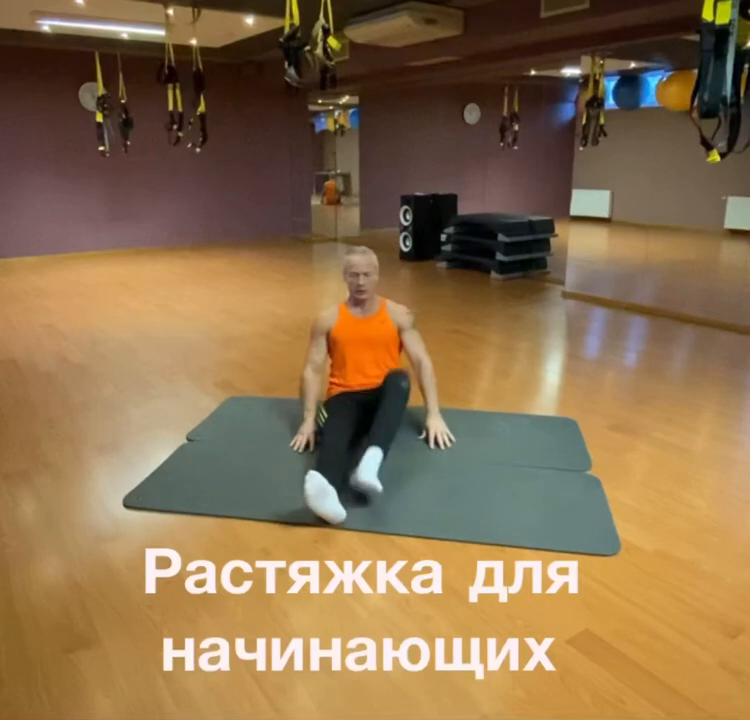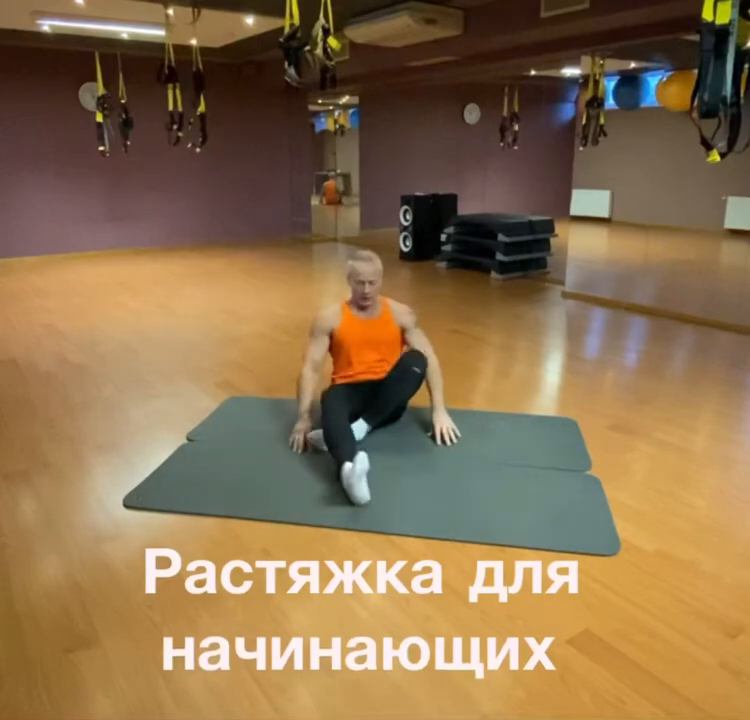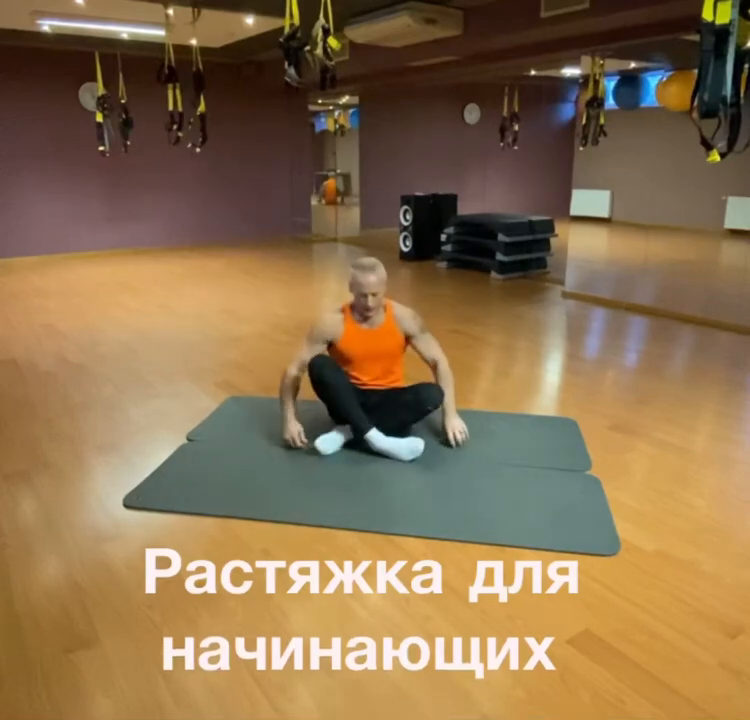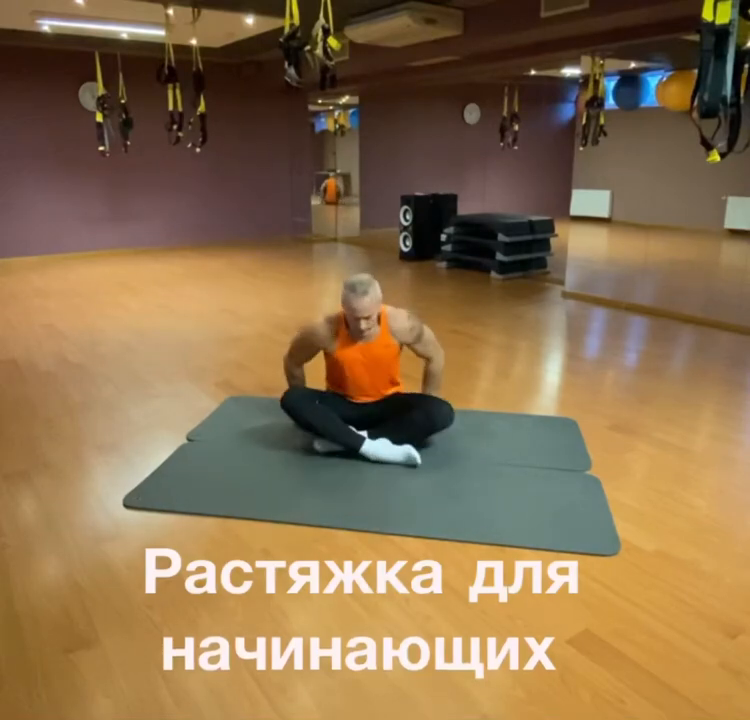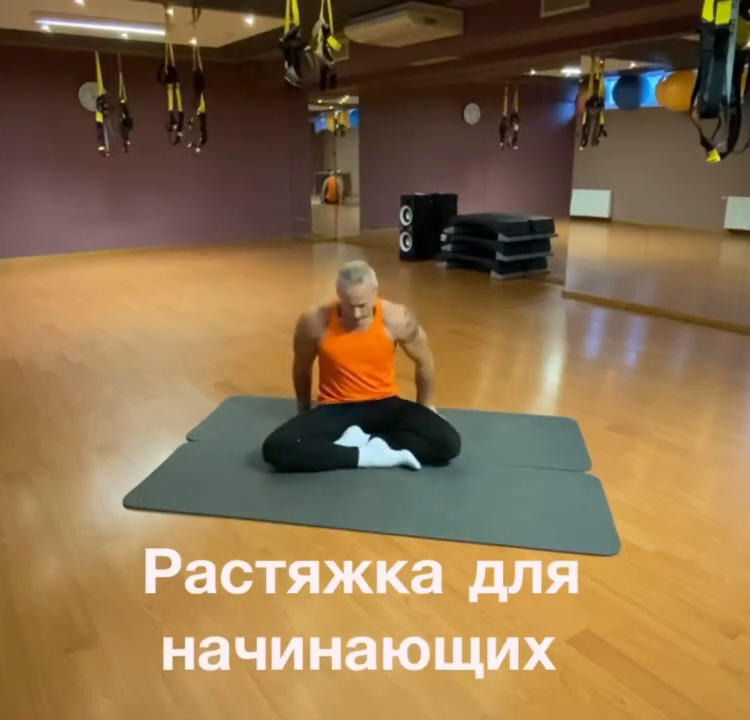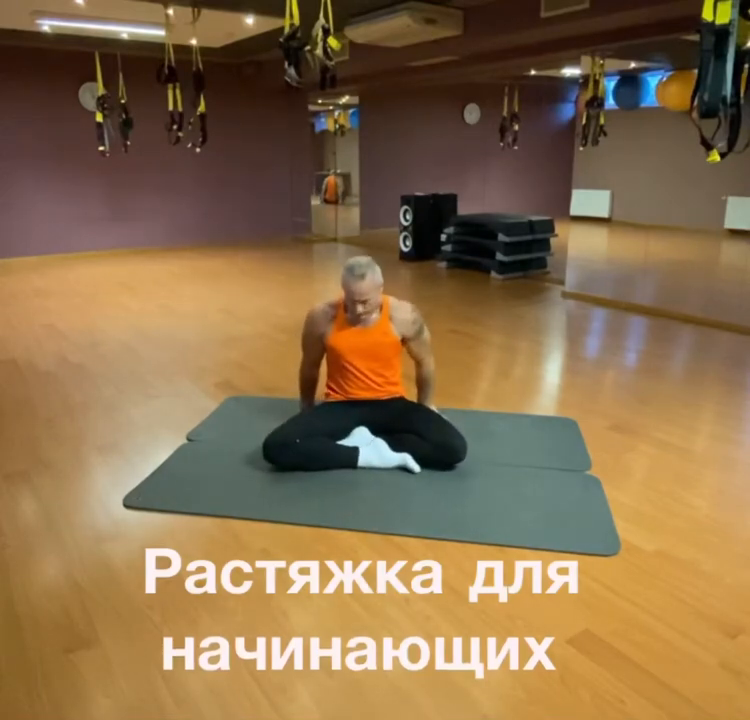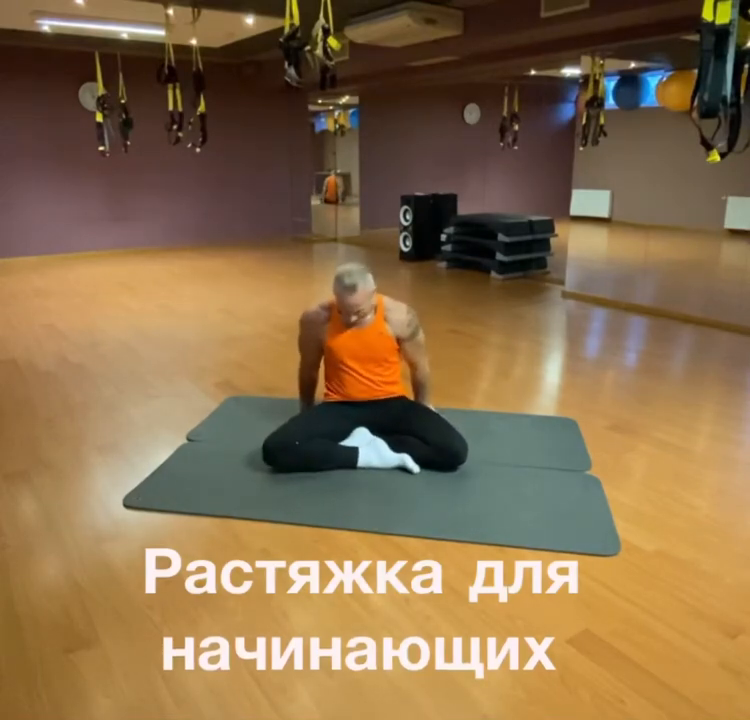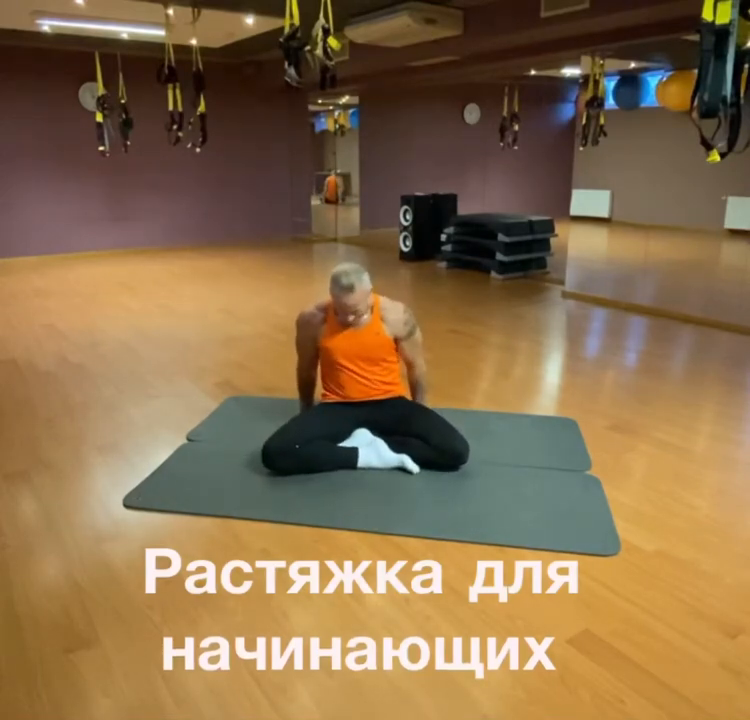
dt=0.5s
person 1, frame 1
left shoulder: (399, 315)
right shoulder: (328, 320)
left elbow: (422, 361)
right elbow: (312, 370)
left wrist: (434, 414)
right wrist: (308, 419)
left hip: (384, 392)
right hip: (345, 396)
left knee: (399, 378)
right knee: (334, 432)
left ankle: (370, 462)
right ankle: (325, 487)
person 1, frame 2
left shoulder: (400, 314)
right shoulder: (330, 318)
left elbow: (430, 359)
right elbow: (310, 367)
left wrist: (439, 410)
right wrist: (303, 417)
left hip: (389, 397)
right hip: (349, 392)
left knee: (415, 360)
right knee: (331, 398)
left ankle: (357, 427)
right ankle: (349, 468)
person 1, frame 3
left shoulder: (404, 318)
right shoulder: (332, 324)
left elbow: (439, 362)
right elbow: (294, 370)
left wrist: (450, 414)
right wrist: (290, 419)
left hip: (389, 400)
right hip: (349, 400)
left knee: (431, 395)
right knee: (319, 365)
left ankle: (350, 432)
right ankle: (375, 439)
person 1, frame 4
left shoulder: (401, 324)
right shoulder: (322, 331)
left elbow: (435, 357)
right elbow: (292, 363)
left wrist: (424, 406)
right wrist: (307, 409)
left hip: (388, 404)
right hip: (342, 405)
left knee: (442, 413)
right knee: (291, 400)
left ankle: (348, 439)
right ankle: (371, 447)
person 1, frame 5
left shoulder: (397, 319)
right shoulder: (314, 322)
left elbow: (424, 362)
right elbow: (302, 368)
left wrist: (425, 407)
right wrist: (304, 411)
left hip: (385, 405)
right hip: (336, 409)
left knee: (448, 443)
right knee: (275, 449)
left ankle: (361, 440)
right ankle: (367, 455)
person 1, frame 6
left shoulder: (404, 316)
right shoulder: (321, 318)
left elbow: (424, 362)
right elbow: (310, 367)
left wrist: (426, 406)
right wrist: (306, 411)
left hip: (391, 404)
right hip: (341, 406)
left knee: (454, 448)
right knee: (275, 447)
left ankle: (363, 441)
right ankle: (367, 455)
person 1, frame 7
left shoulder: (399, 317)
right shoulder: (316, 320)
left elbow: (418, 365)
right elbow: (308, 369)
left wrist: (423, 407)
right wrist: (306, 413)
left hip: (391, 403)
right hip: (340, 406)
left knee: (455, 451)
right knee: (276, 450)
left ankle: (365, 442)
right ankle: (368, 455)
person 1, frame 8
left shoulder: (396, 316)
right shoulder: (312, 320)
left elbow: (415, 365)
right elbow: (306, 370)
left wrist: (419, 408)
right wrist: (306, 412)
left hip: (389, 404)
right hip: (338, 407)
left knee: (456, 451)
right knee: (274, 453)
left ankle: (364, 443)
right ankle: (370, 455)
